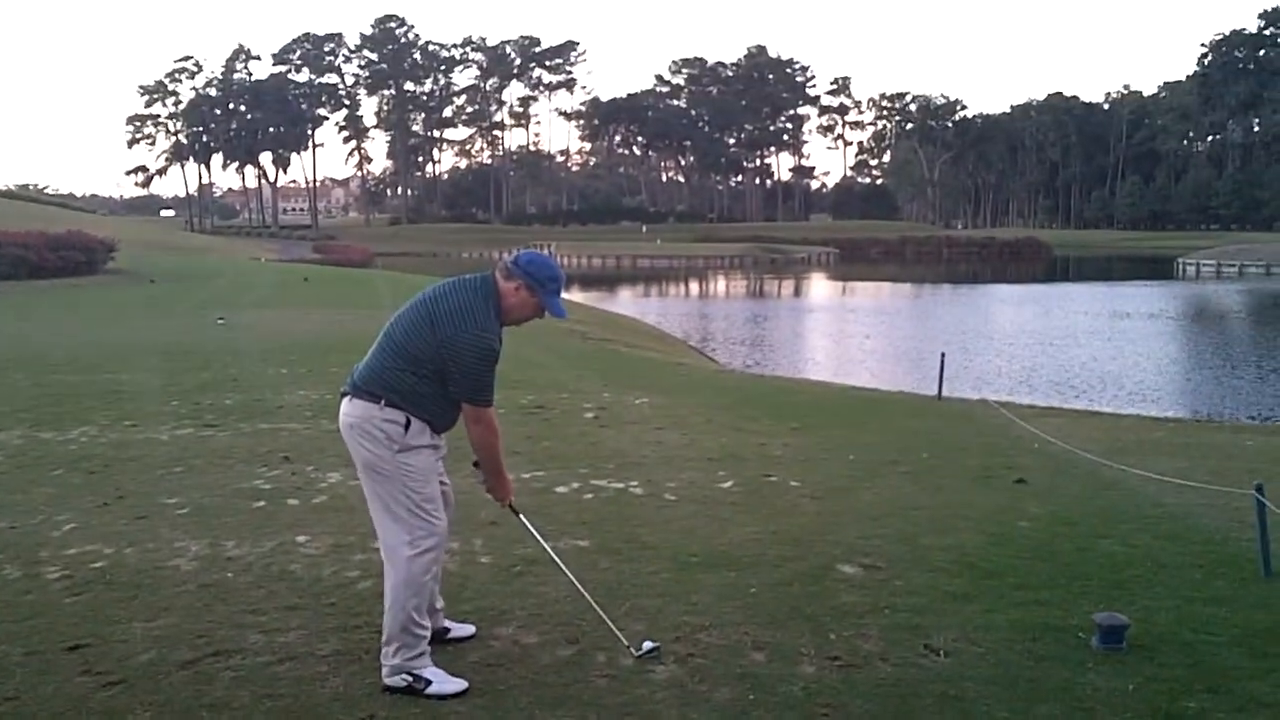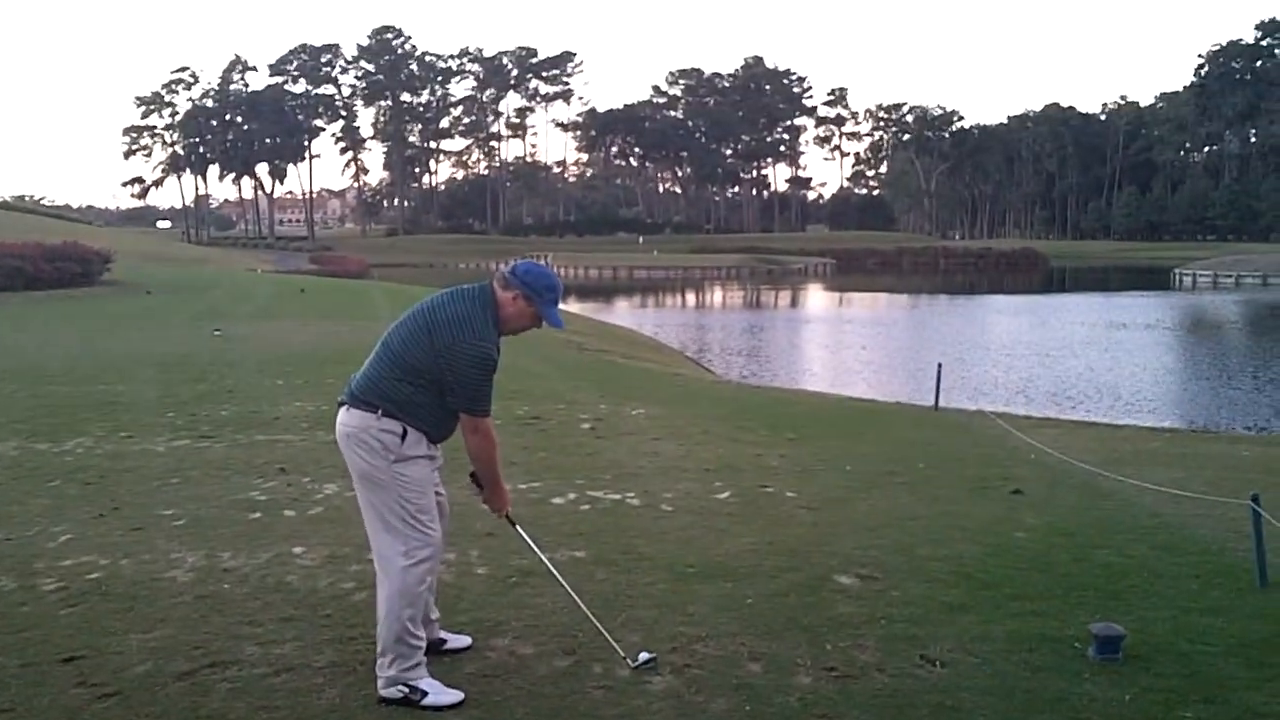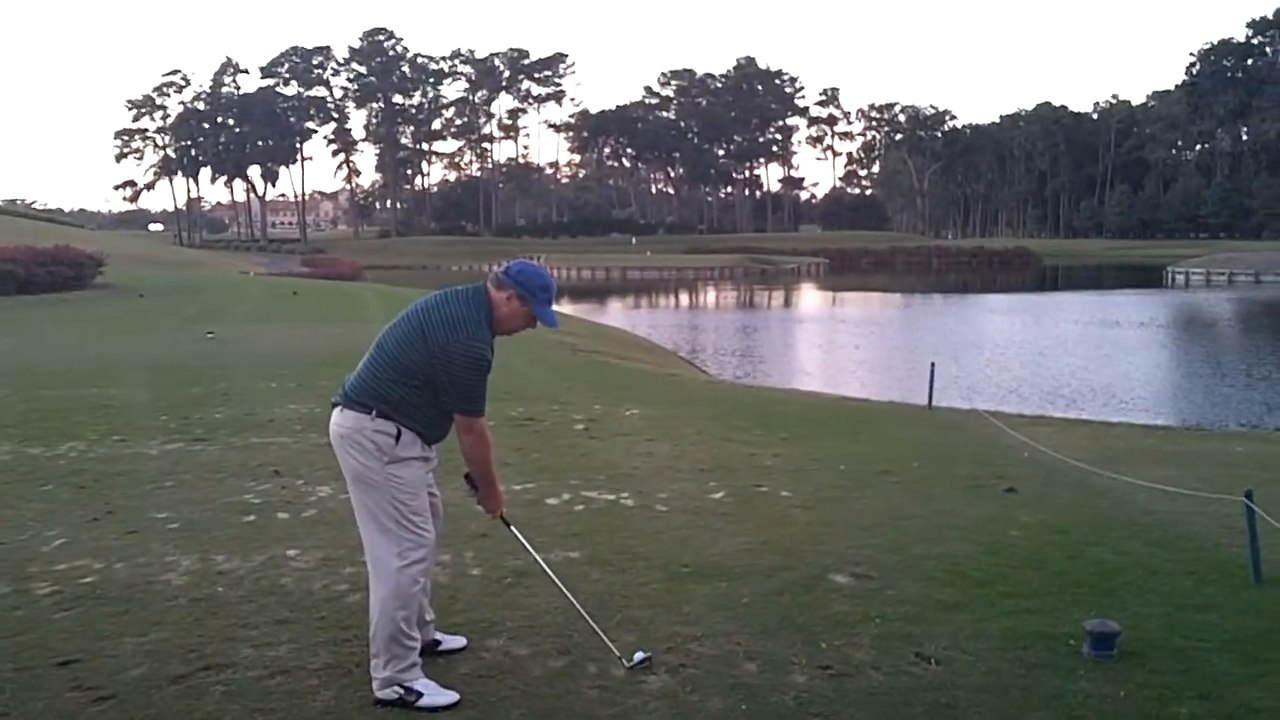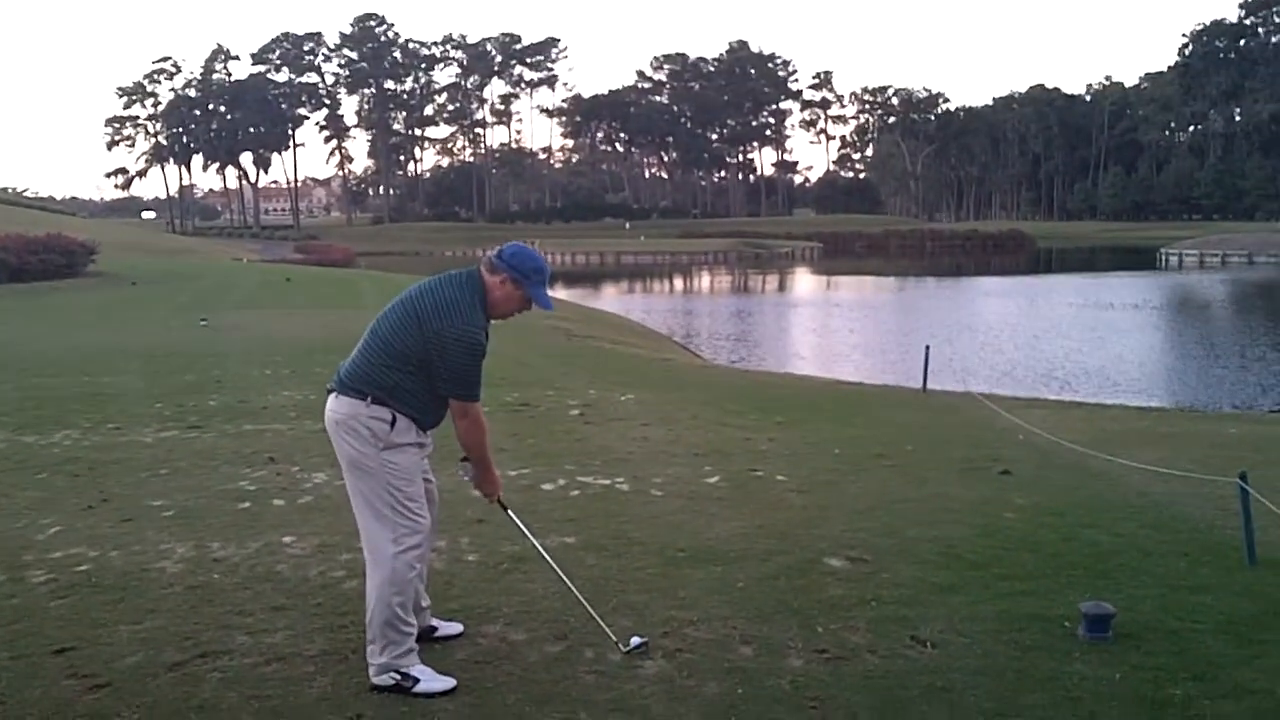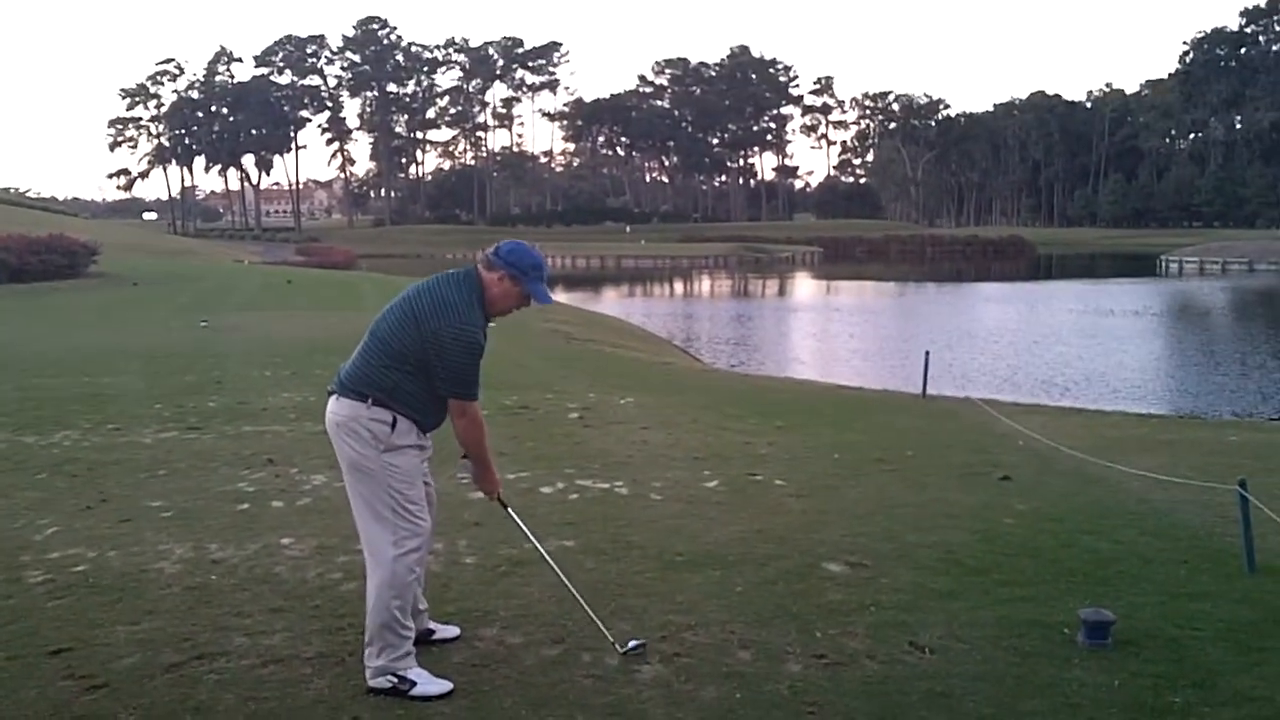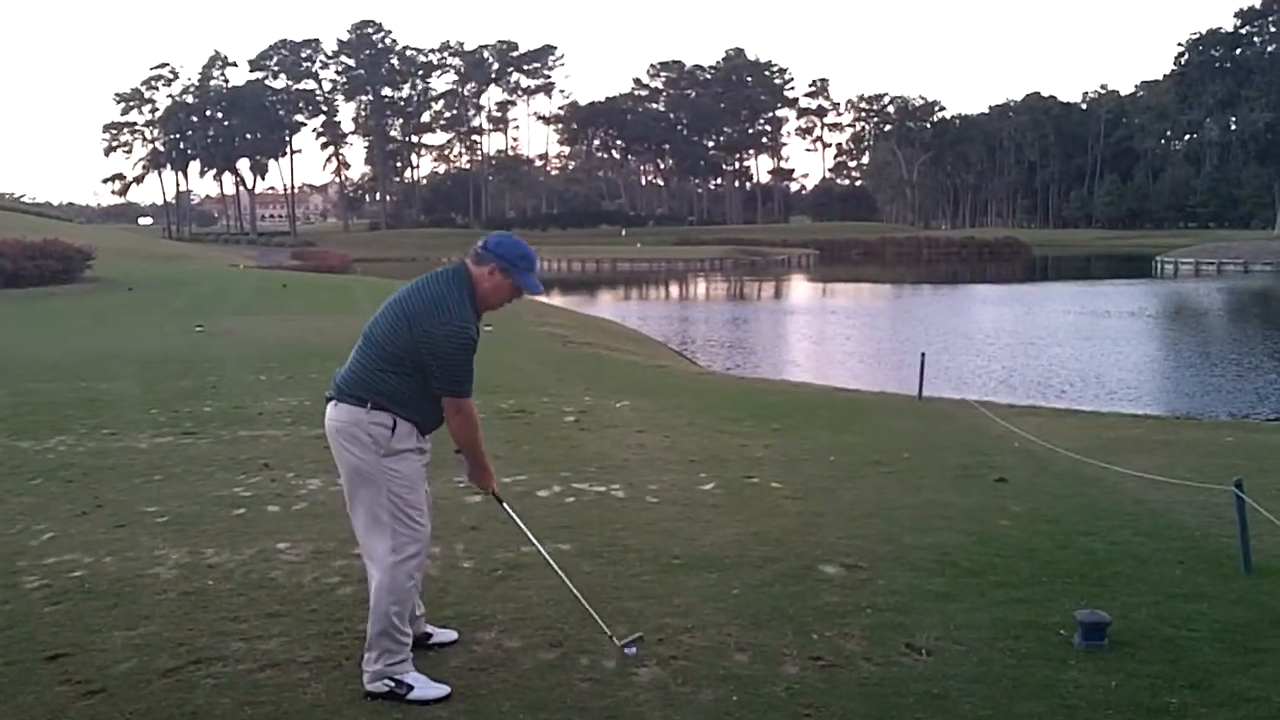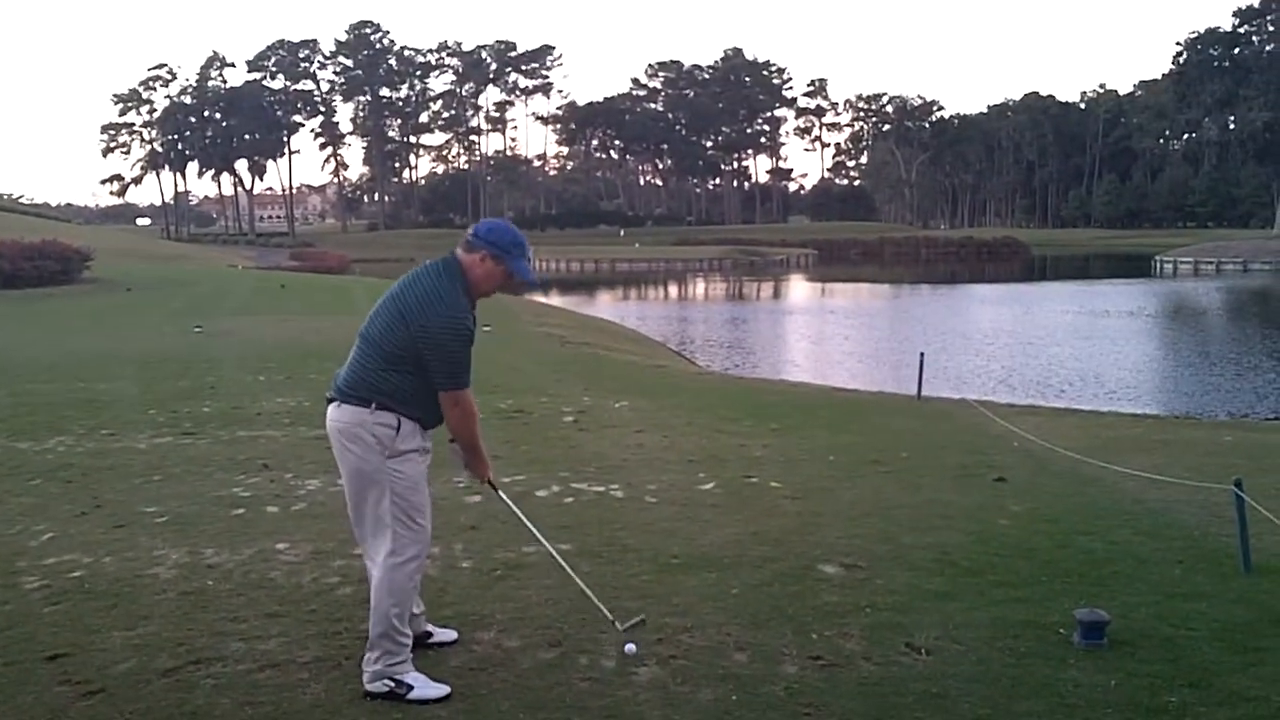
dt=0.1s
person 1, frame 1
left shoulder: (471, 292)
right shoulder: (476, 326)
right elbow: (479, 419)
right wrist: (498, 477)
left hip: (394, 414)
right hip: (386, 422)
left knee: (435, 513)
right knee: (418, 535)
left ankle: (427, 621)
right ankle: (404, 665)
person 1, frame 2
left shoulder: (468, 303)
right shoulder: (475, 337)
right elbow: (476, 428)
right wrist: (495, 488)
left hip: (390, 425)
right hip: (382, 432)
left knee: (430, 525)
right knee: (411, 548)
left ankle: (423, 631)
right ankle: (400, 676)
person 1, frame 3
left shoulder: (462, 304)
right shoulder: (468, 337)
right elbow: (471, 428)
right wrist: (490, 488)
left hip: (385, 426)
right hip: (377, 433)
left knee: (423, 527)
right knee: (404, 549)
left ankle: (418, 633)
right ankle: (395, 677)
person 1, frame 4
left shoulder: (456, 289)
right shoulder: (461, 322)
right elbow: (466, 414)
left wrist: (476, 461)
right wrist: (486, 472)
left hip: (381, 413)
right hip: (372, 419)
left knee: (419, 515)
right knee: (400, 535)
left ankle: (415, 619)
right ankle: (392, 663)
person 1, frame 5
left shoulder: (454, 289)
right shoulder: (460, 320)
right elbow: (464, 412)
left wrist: (477, 459)
right wrist: (485, 471)
left hip: (381, 415)
right hip: (373, 421)
left knee: (416, 519)
right knee: (400, 538)
left ankle: (412, 621)
right ankle: (389, 666)
person 1, frame 6
left shoulder: (444, 286)
right shoulder: (452, 317)
right elbow: (458, 409)
left wrist: (471, 458)
right wrist: (480, 467)
left hip: (370, 416)
right hip: (373, 425)
left knee: (404, 534)
right knee: (400, 542)
left ankle: (409, 626)
right ankle: (387, 671)
person 1, frame 7
left shoulder: (437, 277)
right shoulder: (448, 309)
right elbow: (455, 401)
left wrist: (467, 446)
right wrist: (476, 456)
left hip: (368, 415)
right hip: (376, 425)
left knee: (402, 534)
right knee: (402, 542)
left ankle: (409, 624)
right ankle: (386, 671)
